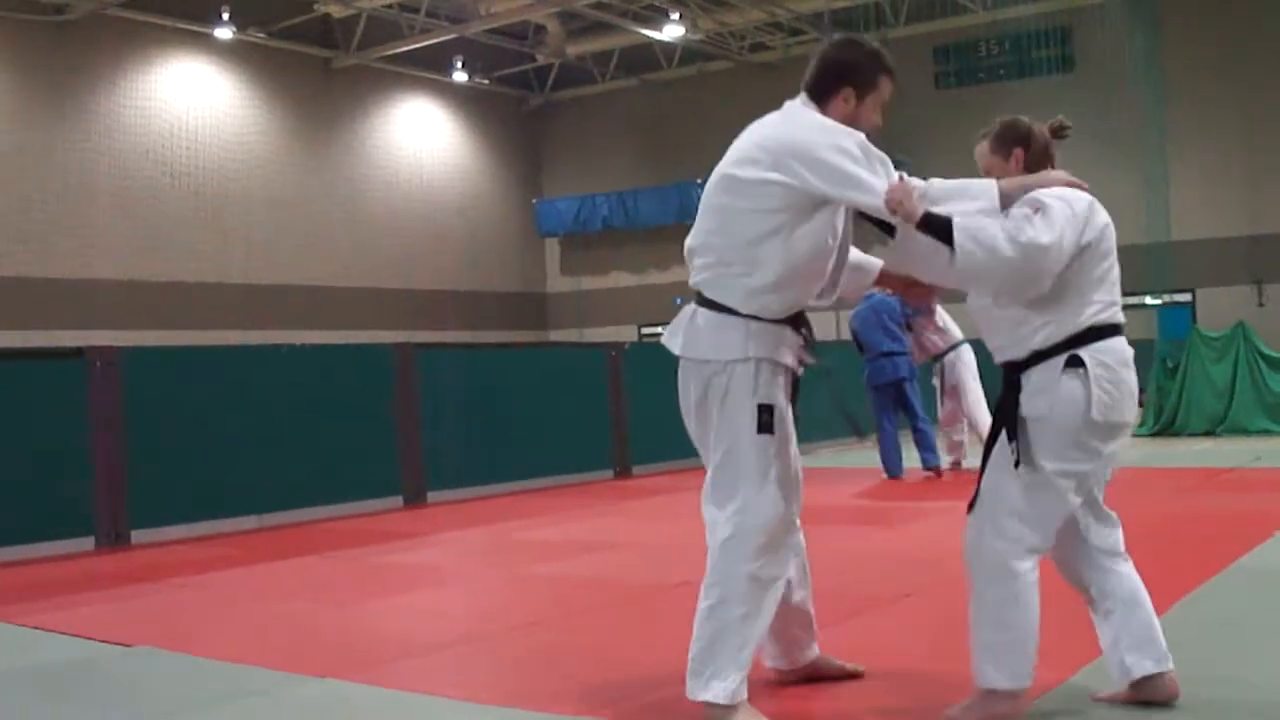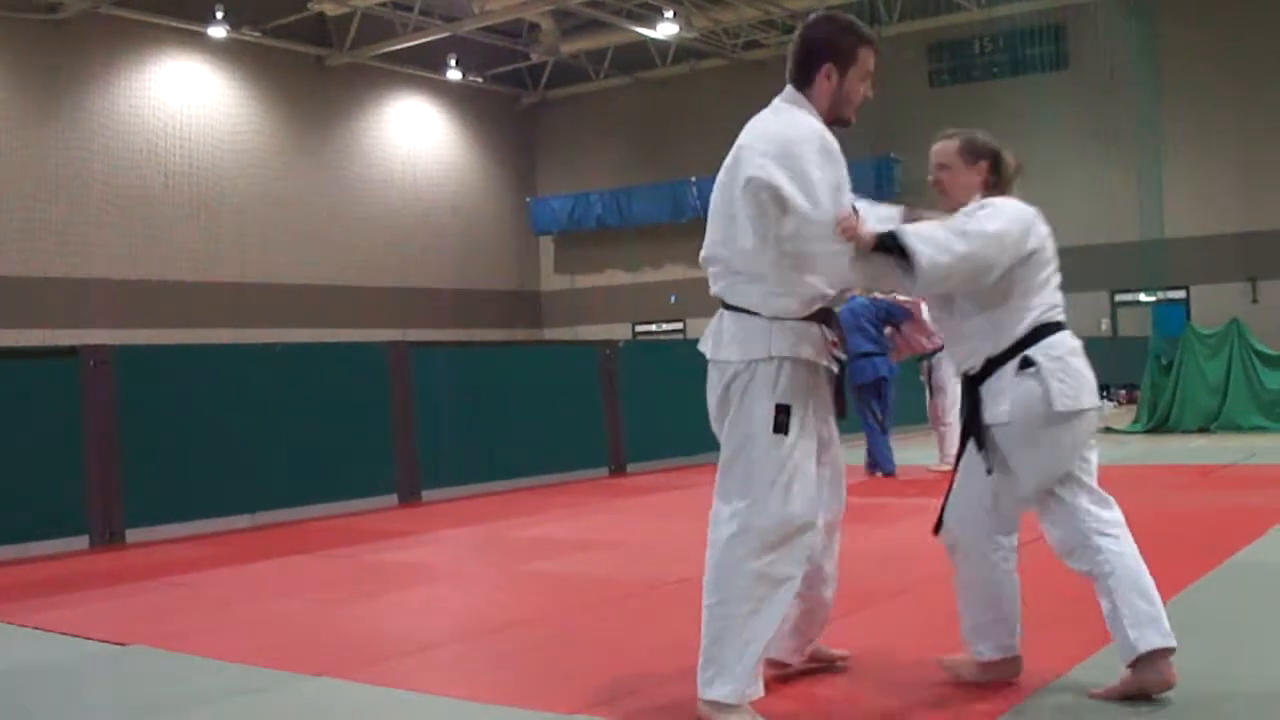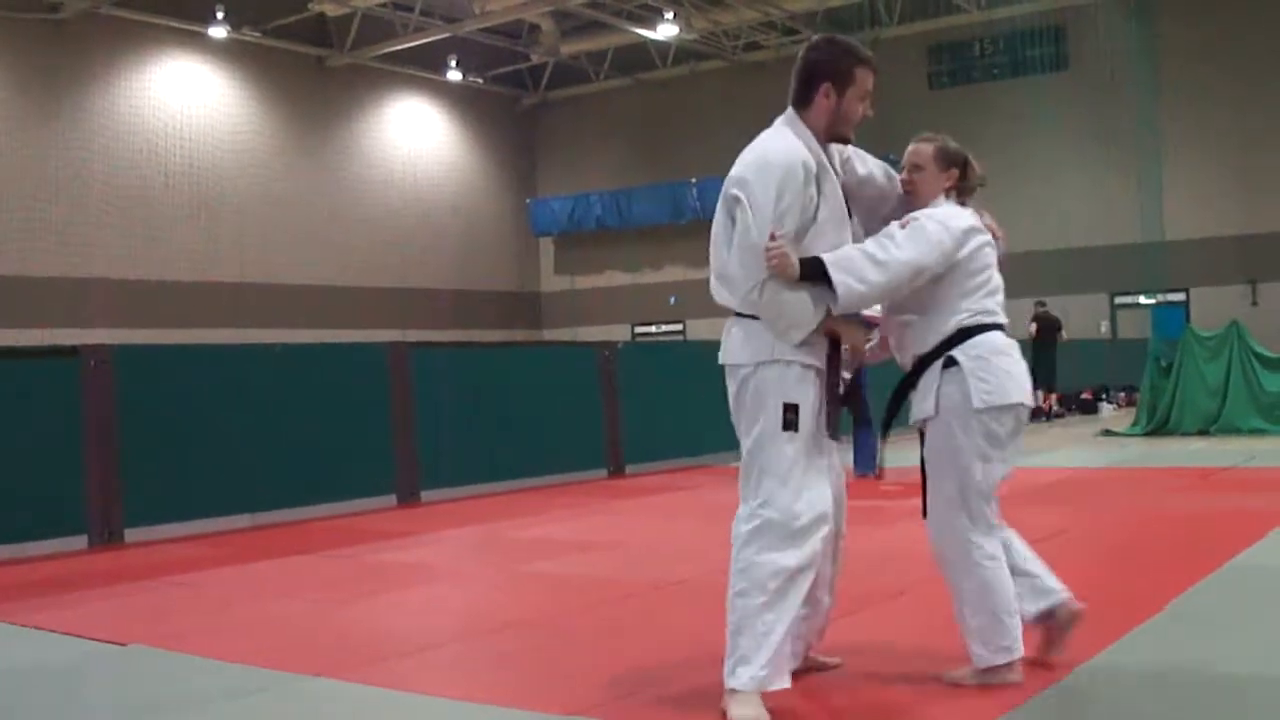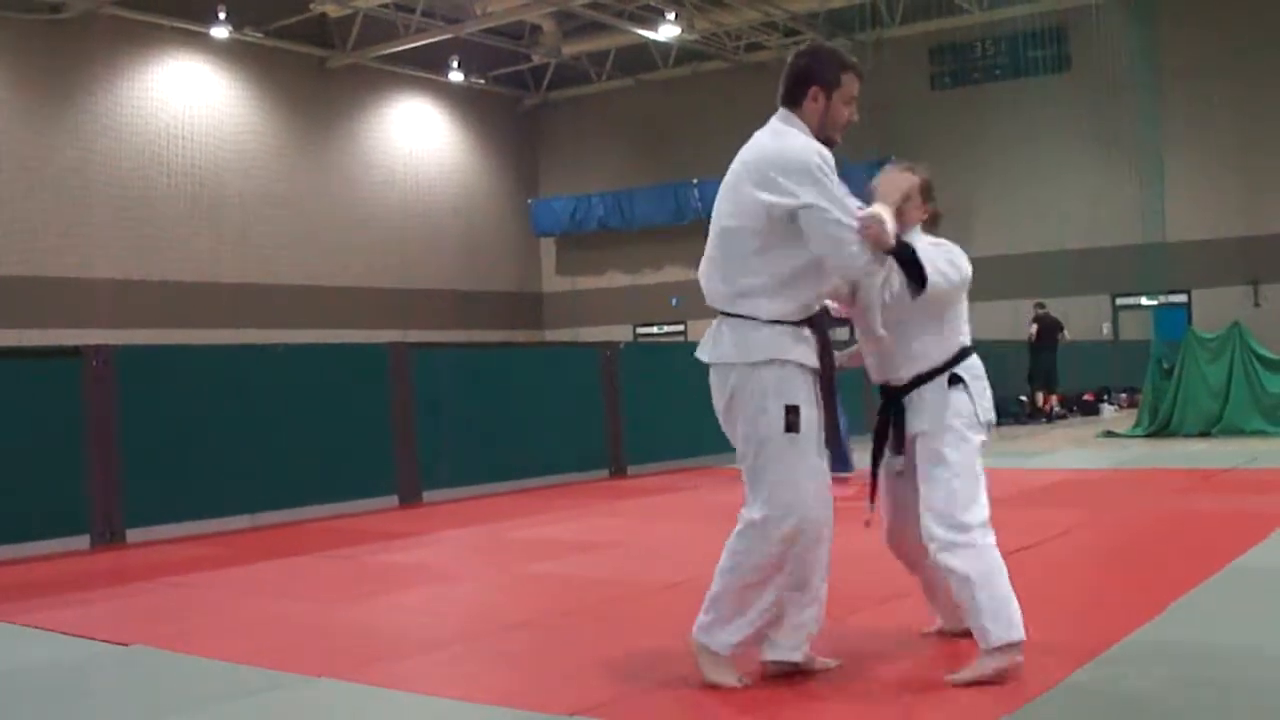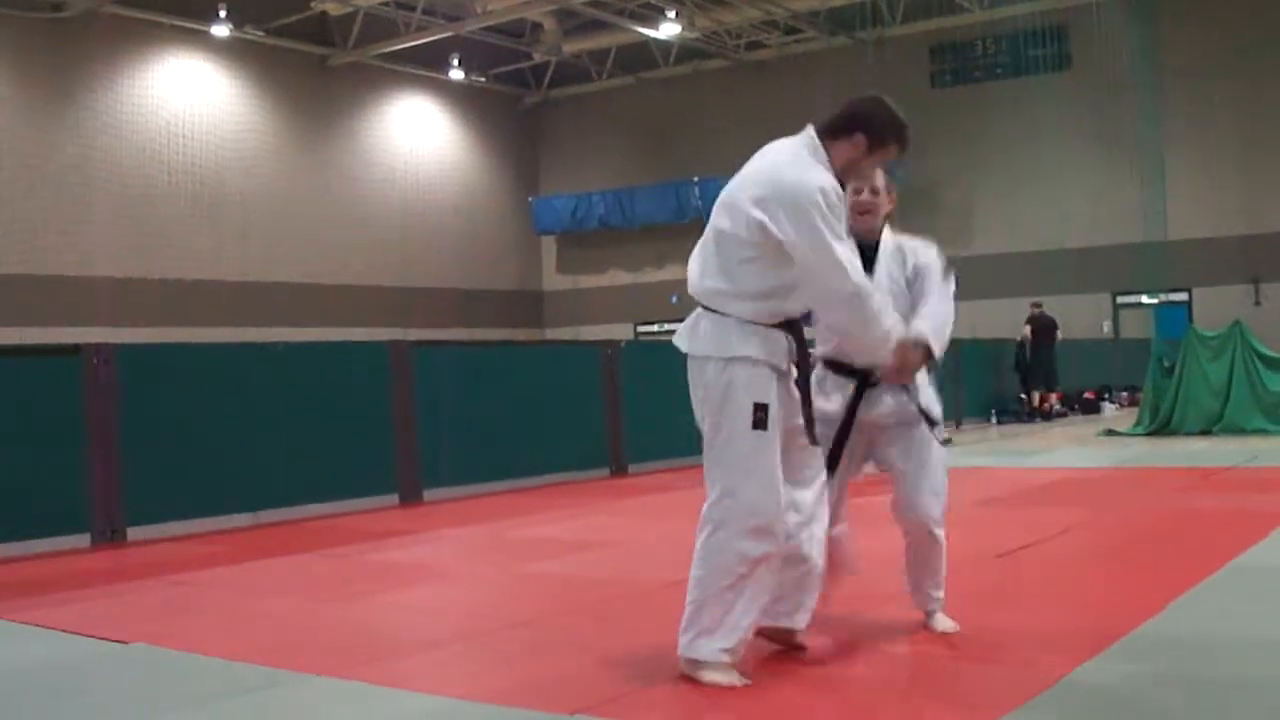
dt=0.3s
person 1, frame 1
left shoulder: (790, 140)
right shoulder: (809, 140)
left elbow: (814, 252)
left wrist: (887, 278)
right wrist: (1028, 185)
left hip: (744, 342)
right hip: (733, 349)
left knee: (774, 503)
right knee: (751, 516)
left ankle: (792, 650)
person 1, frame 2
left shoulder: (797, 133)
right shoulder: (795, 137)
left elbow: (841, 221)
right elbow: (848, 240)
left wrist: (921, 222)
left hip: (792, 349)
right hip: (764, 350)
left knee: (816, 502)
right knee: (761, 514)
left ankle: (790, 643)
person 1, frame 3
left shoulder: (828, 159)
right shoulder: (778, 161)
left elbow: (891, 194)
right elbow: (756, 279)
right wrist: (834, 323)
left hip: (804, 354)
right hip: (774, 357)
left knee: (821, 508)
right knee: (783, 513)
left ankle: (788, 647)
person 1, frame 4
left shoulder: (779, 149)
right shoulder: (794, 156)
left elbow: (831, 228)
right elbow: (855, 257)
left wrist: (873, 214)
right wrist: (885, 205)
left hip: (776, 349)
right hip: (762, 354)
left knee: (805, 505)
right knee: (788, 508)
left ankle: (784, 646)
right ankle: (717, 637)
person 1, frame 5
left shoulder: (791, 164)
right shoulder: (804, 184)
left elbow: (823, 272)
right elbow: (840, 292)
right wrist: (894, 346)
left hip: (757, 345)
right hip: (736, 350)
left knee: (799, 479)
right knee: (747, 503)
left ankle: (779, 613)
right ankle: (703, 647)
person 2, frame 1
left shoulder: (1063, 205)
right shoulder: (1032, 214)
left elbow: (1019, 255)
right elbow: (957, 264)
left wrist: (929, 219)
right wrist: (910, 224)
left hip: (1069, 388)
right hip: (1079, 387)
left knee: (1002, 535)
right knee: (1087, 539)
right ankle: (1149, 671)
person 2, frame 2
left shoulder: (1003, 217)
right shoulder: (972, 224)
left elbow: (965, 251)
left wrist: (880, 242)
left hip: (1033, 387)
right hip: (1048, 385)
left knee: (974, 526)
right knee: (1089, 523)
left ankle: (995, 657)
right ankle: (1152, 650)
person 2, frame 3
left shoulder: (940, 224)
right shoulder: (947, 227)
left elbow: (887, 265)
left wrist: (803, 267)
right wrist: (894, 331)
left hip: (968, 382)
right hip: (986, 378)
left knee: (960, 525)
right knee: (970, 520)
left ankle: (999, 658)
right ankle: (1048, 604)
person 2, frame 4
left shoulder: (938, 253)
left elbow: (931, 279)
left wrist: (895, 246)
left hip: (947, 403)
right hip: (902, 411)
left knee: (952, 526)
right knee: (904, 531)
left ankle: (1002, 642)
right ankle: (960, 615)
person 2, frame 5
left shoulder: (916, 254)
left elbow: (935, 308)
left hip: (902, 396)
right hip: (839, 396)
left knee: (922, 511)
left ankle: (930, 603)
